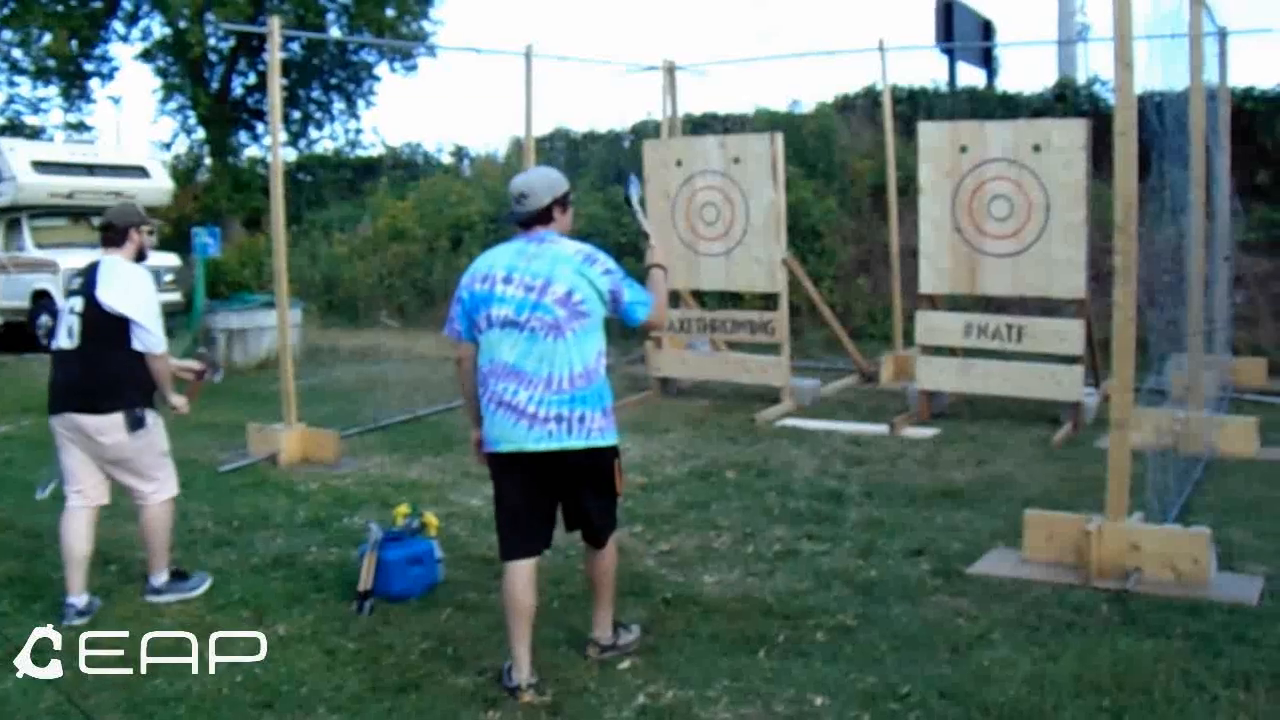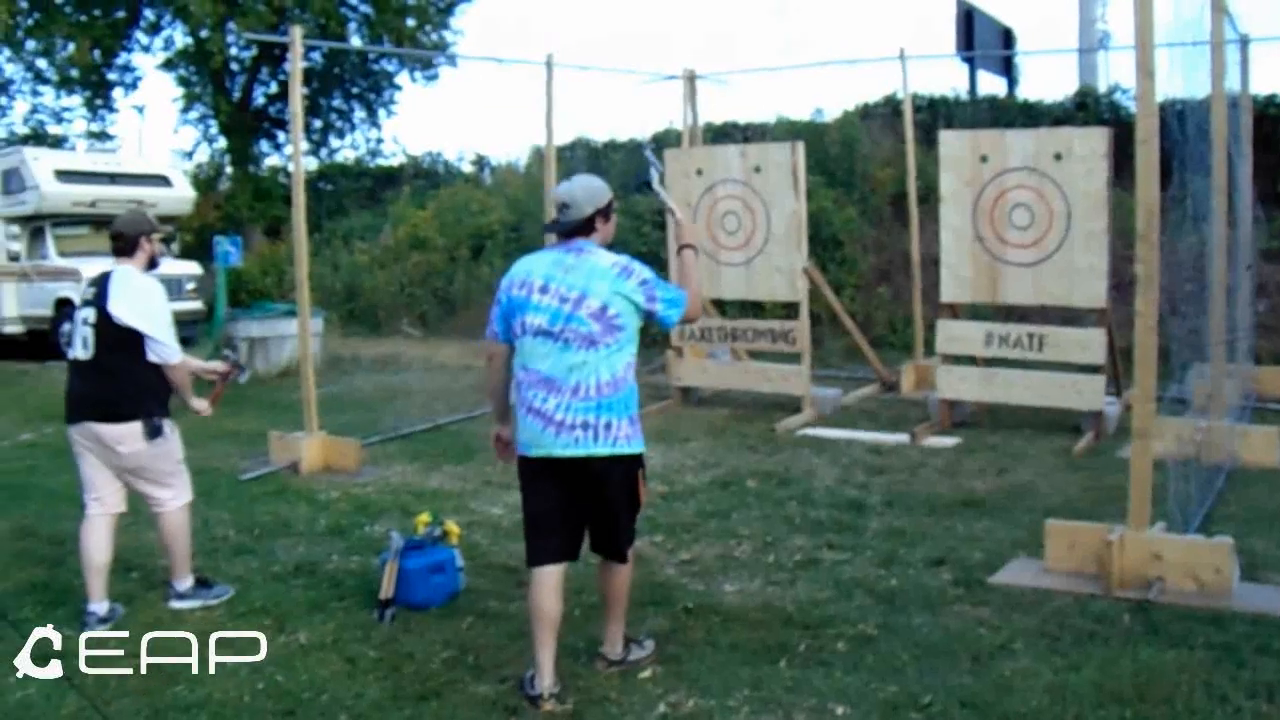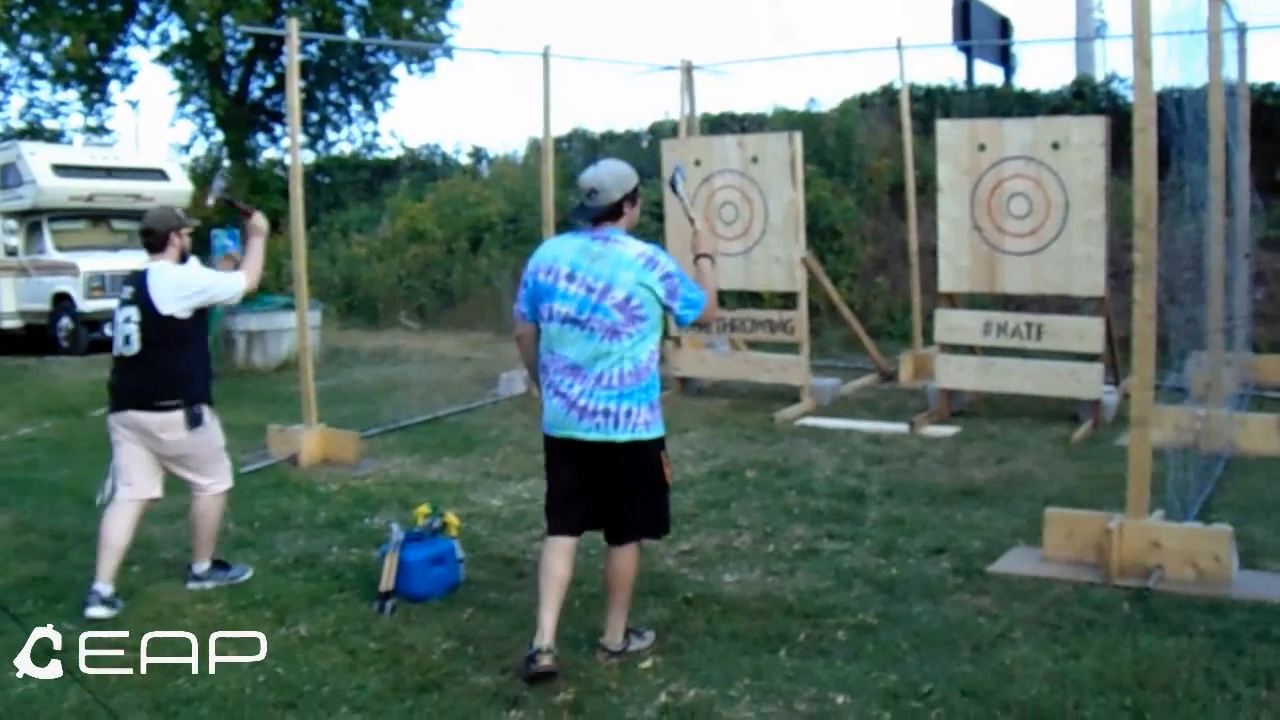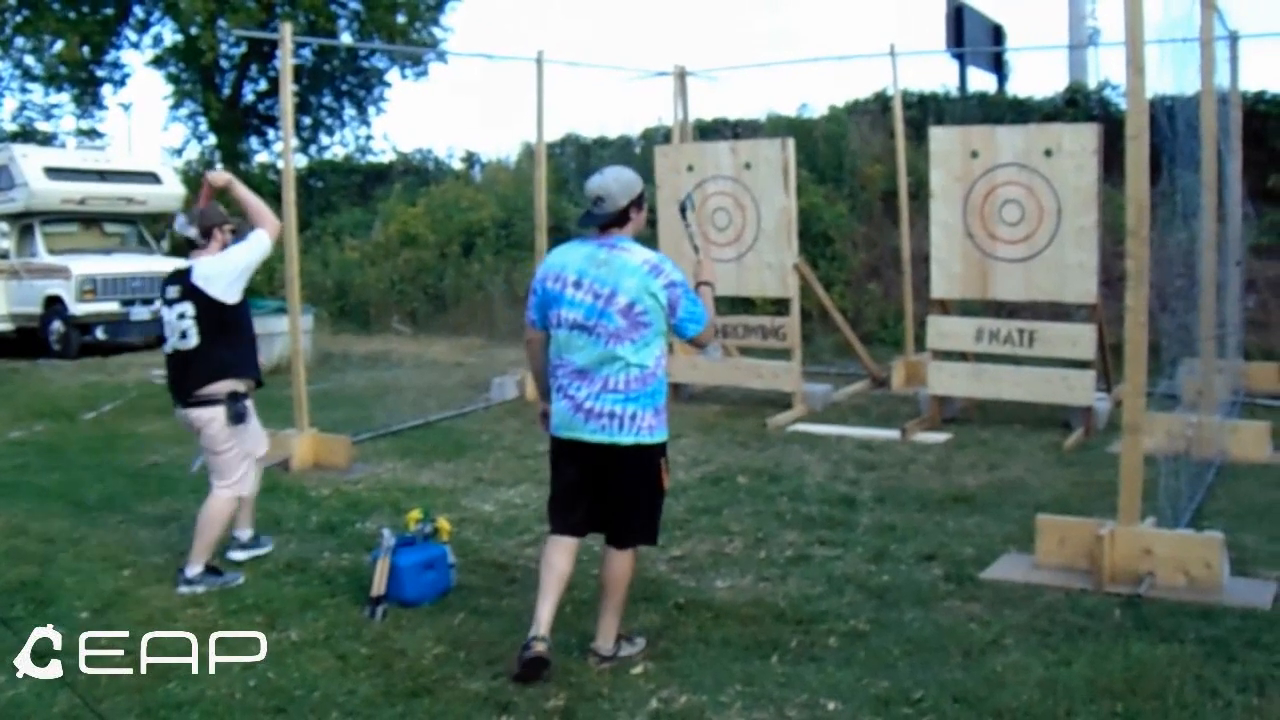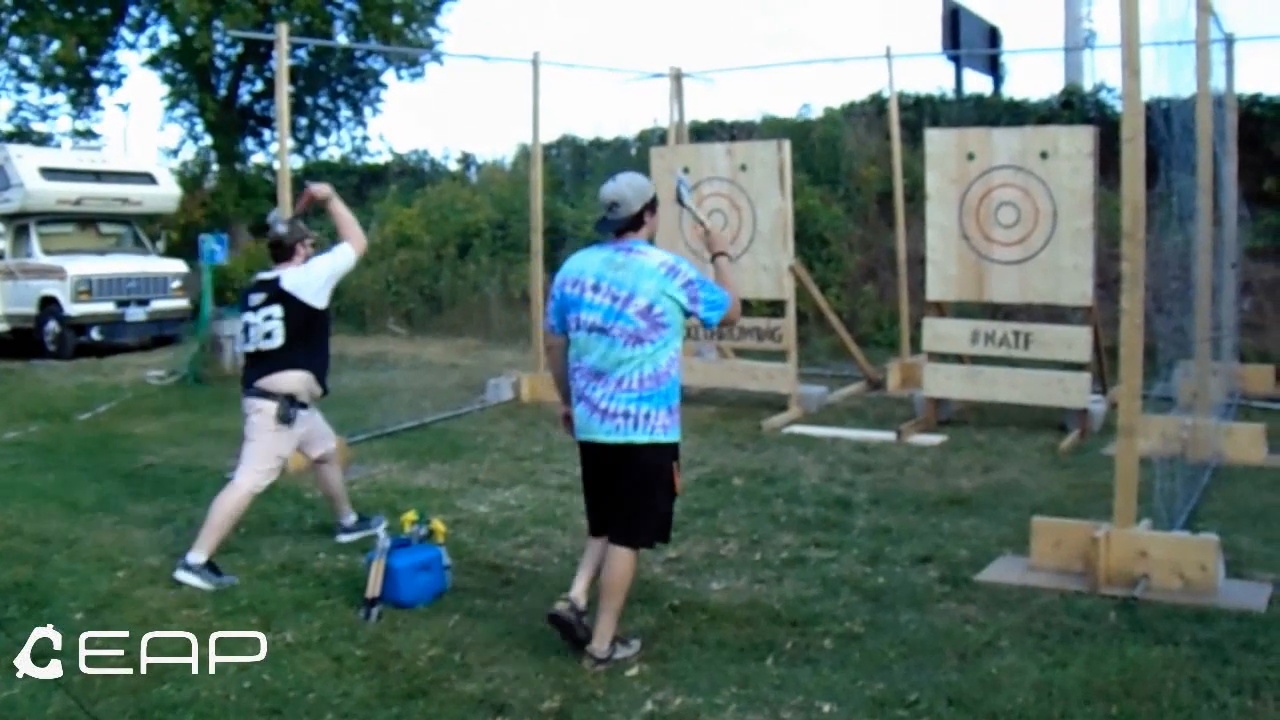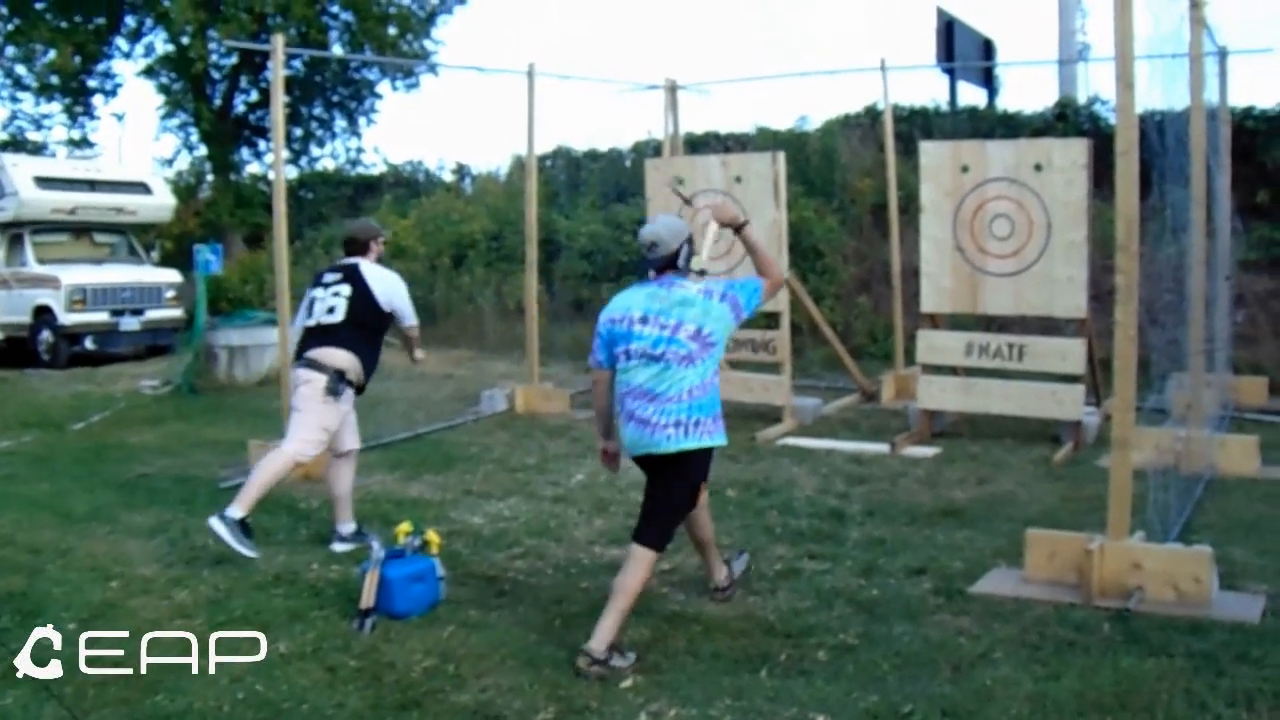
dt=0.4s
person 1, frame 1
left shoulder: (480, 270)
right shoulder: (588, 261)
left elbow: (465, 358)
right elbow: (652, 317)
left wrist: (479, 423)
right wrist: (657, 269)
left hip: (510, 435)
right hip: (584, 430)
left knee: (519, 551)
right knee: (598, 532)
left ankle: (521, 671)
right ankle: (604, 633)
person 1, frame 2
left shoulder: (520, 273)
right shoulder: (626, 275)
left elbow: (497, 355)
right elbow: (690, 308)
left wrist: (501, 419)
right wrist: (687, 250)
left hip: (540, 441)
right hip: (610, 440)
left knee: (548, 558)
right knee: (616, 549)
left ankle: (544, 680)
right ankle: (614, 646)
person 1, frame 3
left shoulder: (547, 255)
right shoulder: (650, 263)
left elbow: (524, 333)
right elbow: (705, 312)
left wrist: (543, 387)
right wrist: (704, 258)
left hip: (564, 421)
right hip: (629, 424)
left knee: (561, 529)
right knee: (624, 534)
left ankle: (544, 641)
right ankle: (615, 637)
person 1, frame 4
left shoulder: (556, 262)
right shoulder: (656, 271)
left elbow: (534, 339)
right elbow: (703, 335)
left wrist: (546, 397)
right wrist: (705, 285)
left hip: (570, 424)
right hip: (634, 428)
left knee: (564, 528)
right knee: (622, 539)
left ankle: (539, 633)
right ankle: (607, 642)
person 1, frame 5
left shoulder: (573, 268)
right shoulder: (672, 273)
left elbow: (555, 344)
right elbow: (731, 311)
left wrist: (567, 401)
right wrist: (720, 255)
left hip: (591, 423)
right hip: (648, 427)
left knee: (605, 527)
right knee: (627, 538)
left ankle: (573, 600)
right ankle: (601, 643)
person 1, frame 6
left shoulder: (617, 306)
right shoulder: (714, 299)
left elbow: (601, 381)
right elbow: (774, 279)
left wrist: (606, 437)
right wrist: (740, 228)
left hip: (638, 436)
right hip: (687, 436)
left knee: (692, 492)
right knee: (647, 540)
left ankle: (719, 574)
right ankle: (599, 647)
person 2, frame 1
left shoulder: (84, 279)
right shoulder: (132, 276)
right elbow: (151, 348)
left wrist: (174, 367)
right wrist: (170, 394)
left hip: (67, 408)
right hip: (115, 411)
left knee: (80, 499)
right knee: (157, 489)
left ankle: (76, 601)
right ankle: (160, 579)
person 2, frame 2
left shoulder: (98, 288)
right shoulder: (143, 287)
right elbow: (166, 359)
left wrist: (202, 366)
right wrist: (191, 399)
left hip: (85, 418)
right hip: (132, 420)
left knee: (99, 507)
right knee: (172, 498)
left ankle: (97, 609)
right ankle: (184, 586)
person 2, frame 3
left shoulder: (134, 283)
right shoulder: (178, 279)
right elbow: (245, 281)
left wrist: (218, 274)
right wrist: (257, 236)
left hip: (127, 409)
right hip: (174, 411)
left knee: (127, 496)
right knee: (212, 481)
left ankle: (101, 590)
right ankle: (203, 568)
person 2, frame 4
left shoulder: (173, 284)
right shoulder: (220, 271)
right elbow: (270, 228)
right wrist: (231, 184)
left hip: (191, 399)
right hip: (222, 402)
left knee: (252, 453)
right knee: (229, 485)
left ankle: (243, 538)
right ankle: (195, 571)
person 2, frame 5
left shoulder: (257, 289)
right shoulder: (307, 280)
left elbow: (254, 342)
right elbow: (357, 244)
right wrist: (329, 199)
left hip: (284, 399)
right hip: (281, 403)
left knee: (327, 452)
right knee: (248, 481)
left ankle: (348, 521)
right ankle: (195, 561)
person 2, frame 6
left shoulder: (322, 278)
right shoulder: (385, 279)
left elbow: (298, 331)
right elbow: (410, 327)
right wrist: (414, 350)
left hip: (312, 370)
right hip: (331, 378)
left knee: (345, 450)
right knee: (295, 450)
left ankle: (345, 531)
right ankle: (234, 515)
